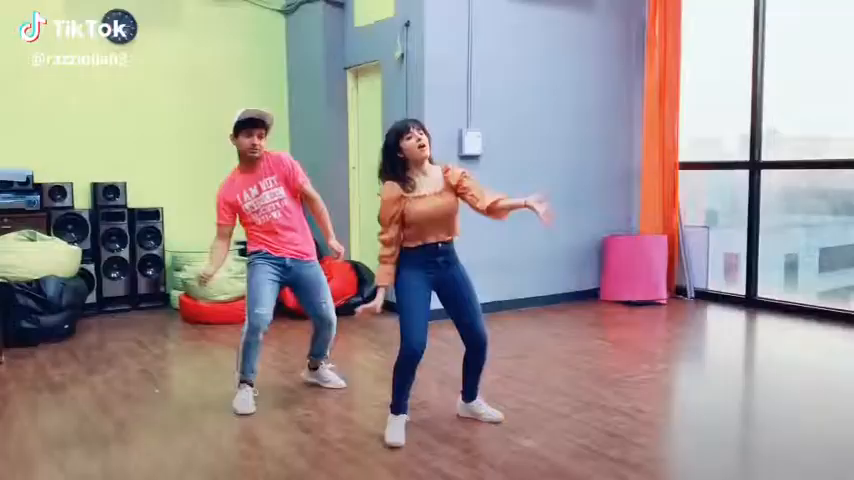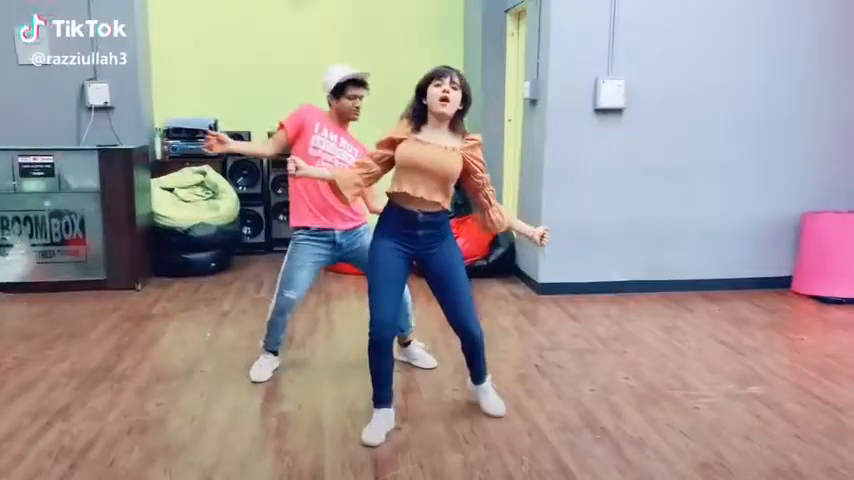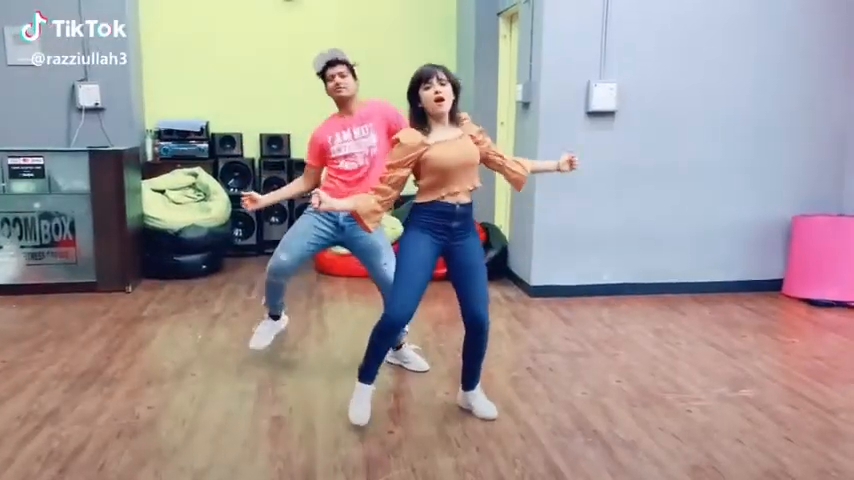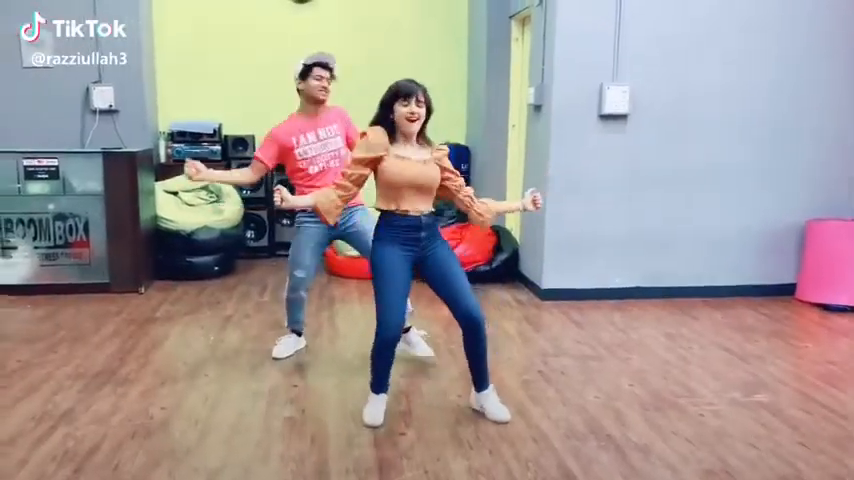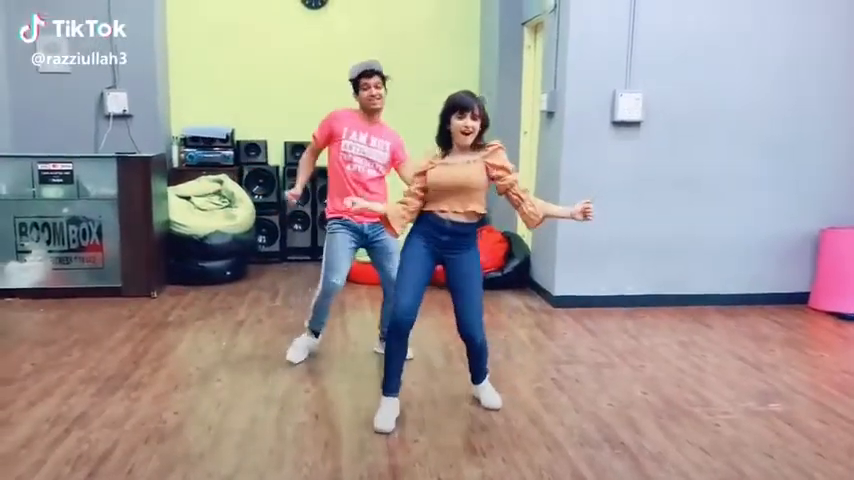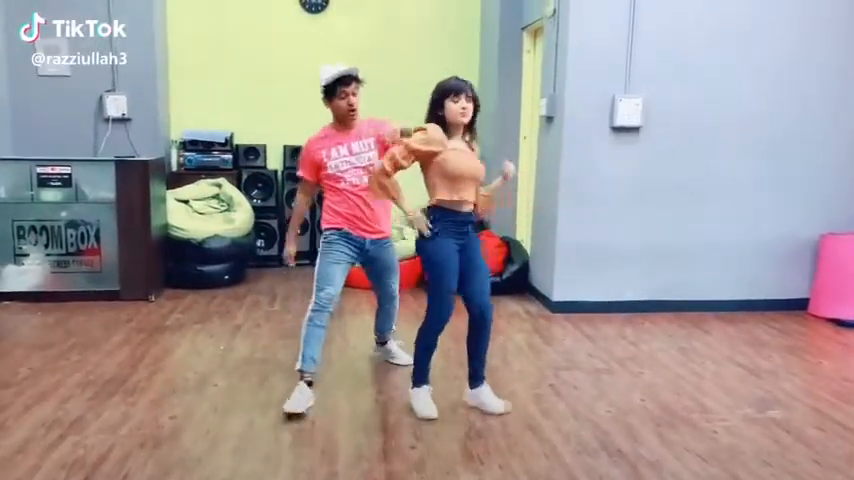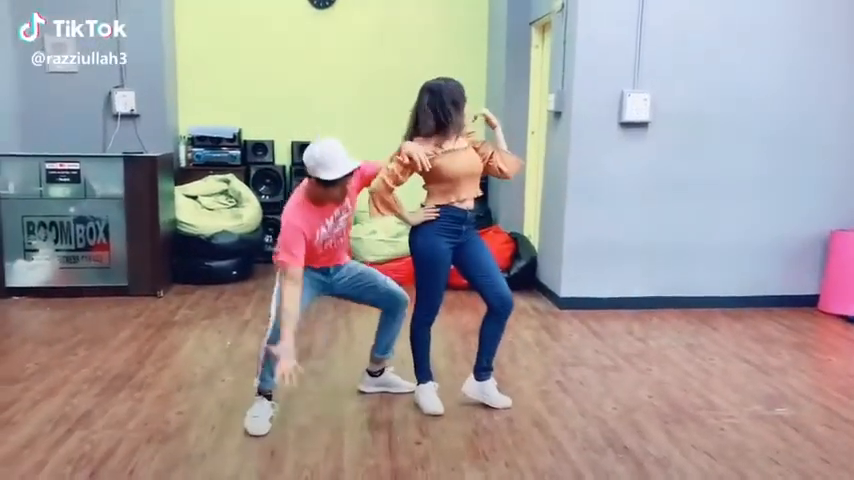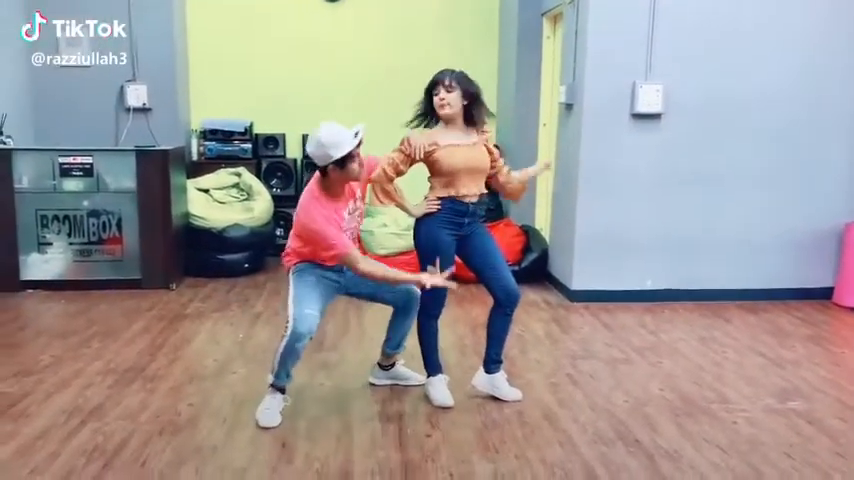
dt=0.5s
person 1, frame 1
left shoulder: (451, 176)
right shoulder: (394, 189)
left elbow: (483, 201)
right elbow: (389, 244)
left wrist: (525, 203)
right wrist: (381, 293)
left hip: (448, 262)
right hip: (413, 267)
left knee: (477, 337)
right knee: (413, 345)
left ankle: (469, 401)
right ankle: (397, 415)
person 1, frame 2
left shoulder: (468, 146)
right shoulder: (404, 133)
left elbow: (484, 198)
right elbow: (366, 170)
left wrist: (526, 230)
right wrist: (311, 171)
left hip: (438, 236)
right hip: (393, 233)
left knee: (469, 327)
right knee: (383, 329)
left ankle: (481, 386)
right ankle: (383, 411)
person 1, frame 3
left shoulder: (467, 129)
right shoulder: (411, 139)
left elbow: (502, 162)
right elbow: (385, 190)
left wrist: (555, 165)
right wrist: (335, 203)
left hip: (464, 228)
right hip: (424, 227)
left knee: (478, 319)
right knee: (396, 314)
left ankle: (470, 391)
right ankle: (364, 385)
person 1, frame 4
left shoulder: (435, 154)
right shoulder: (376, 143)
left elbow: (463, 198)
right elbow: (344, 188)
left wrist: (517, 205)
right wrist: (297, 201)
left hip: (431, 238)
right hip: (392, 239)
left knee: (472, 316)
right knee: (390, 327)
left ankle: (484, 394)
right ankle: (378, 395)
person 1, frame 5
left shoulder: (491, 155)
right shoulder: (433, 161)
left elbow: (520, 198)
right elbow: (411, 204)
left wrist: (569, 212)
right wrist: (366, 203)
left hip: (464, 243)
right hip: (424, 237)
left knee: (471, 330)
right knee: (401, 316)
left ankle: (481, 382)
right ankle: (390, 398)
person 1, frame 6
left shoulder: (470, 146)
right shoulder: (431, 136)
right elbow: (384, 170)
left wrist: (502, 180)
right wrist: (409, 211)
left hip: (468, 231)
right hip: (440, 230)
left knee: (482, 311)
right knee: (439, 314)
left ankle: (477, 387)
right ankle: (420, 388)
person 1, frame 7
left shoulder: (468, 142)
right shoulder: (422, 147)
left elbow: (506, 168)
right elbow: (381, 187)
left wrist: (496, 128)
right wrist: (408, 218)
left hip: (468, 228)
right hip: (435, 229)
left knee: (502, 301)
right knee: (427, 311)
left ankle: (481, 380)
right ankle: (425, 385)
person 1, frame 8
left shoulder: (480, 137)
right shoulder: (426, 140)
left elbow: (501, 182)
right elbow: (382, 176)
left wrist: (534, 171)
right wrist: (411, 209)
left hip: (473, 221)
right hip: (439, 223)
left knee: (508, 294)
right knee: (433, 303)
left ankle: (490, 373)
right ankle: (434, 378)
person 2, frame 1
left shoulder: (282, 163)
right shoulder: (229, 189)
left elbow: (312, 199)
right elbow: (223, 238)
left wrist: (330, 237)
right wrist: (211, 268)
left hip: (303, 257)
right hip: (265, 259)
left knee: (326, 318)
right knee: (258, 320)
left ankle: (315, 367)
right ankle: (246, 385)
person 2, frame 2
left shoulder: (358, 150)
right shoulder: (307, 117)
left elbow: (371, 199)
right elbow: (274, 147)
right wrist: (232, 146)
left hip: (356, 232)
right hip: (311, 234)
right knee: (286, 300)
left ankle: (406, 343)
right ankle: (270, 354)
person 2, frame 3
left shoulder: (383, 112)
right shoulder: (323, 133)
right elbow: (308, 181)
right wrist: (266, 199)
right hip: (324, 214)
left knee: (393, 283)
right knee: (279, 266)
left ankle: (398, 346)
right ankle: (274, 317)
person 2, frame 4
left shoulder: (340, 117)
right shoulder: (283, 132)
right elbow: (253, 174)
right wrist: (210, 176)
left hip: (353, 210)
right hip: (312, 217)
right knee: (298, 281)
left ankle: (405, 331)
right ankle: (295, 333)
person 2, frame 5
left shoulder: (391, 138)
right shoulder: (337, 120)
left elbow: (411, 178)
right elbow: (311, 154)
right wrist: (298, 187)
left hip: (380, 223)
right hip: (343, 222)
left knee: (396, 284)
right knee: (331, 284)
left ankle: (386, 339)
right ankle: (312, 334)
person 2, frame 6
left shoulder: (376, 130)
right shoulder: (316, 144)
right elbow: (306, 193)
right wrist: (291, 237)
left hip: (378, 234)
right hip: (339, 236)
left knee: (390, 295)
right knee: (323, 304)
left ankle: (384, 343)
right ankle: (305, 383)
person 2, frame 7
left shoulder: (350, 176)
right shoulder: (296, 217)
right elbow: (292, 282)
left wrist: (408, 154)
right wrist: (287, 349)
left hip: (340, 266)
right hip: (305, 271)
left knee: (398, 300)
right knee: (282, 325)
left ankle: (375, 372)
right ankle: (263, 397)
person 2, frame 8
left shoulder: (355, 170)
right shoulder: (314, 214)
right elbow: (361, 268)
right wrist: (418, 278)
left hip: (347, 262)
right hip: (312, 268)
left knee: (410, 297)
right knee: (301, 329)
left ankle: (386, 366)
right ankle: (276, 392)
